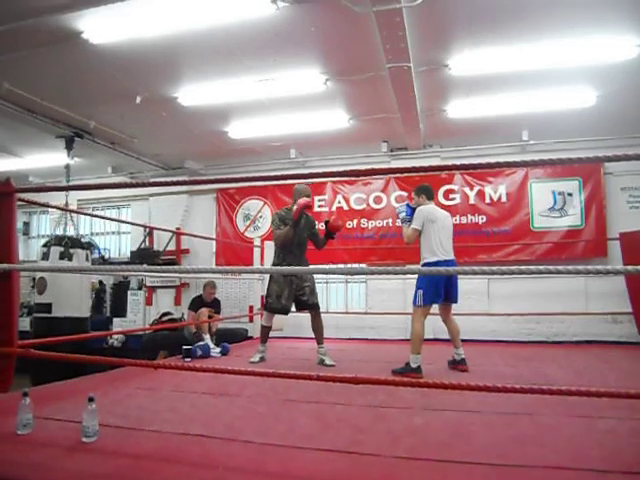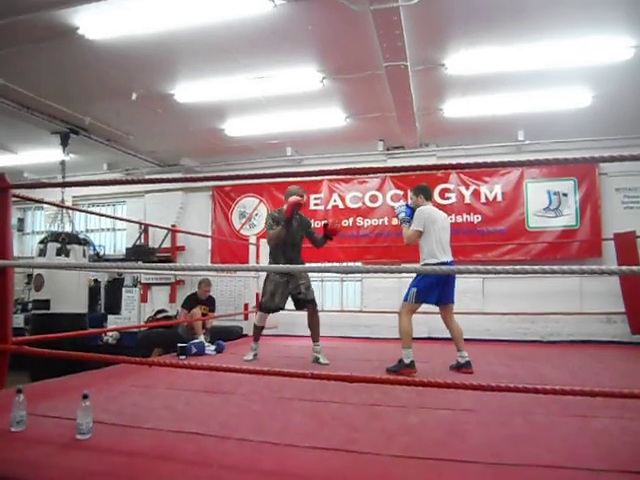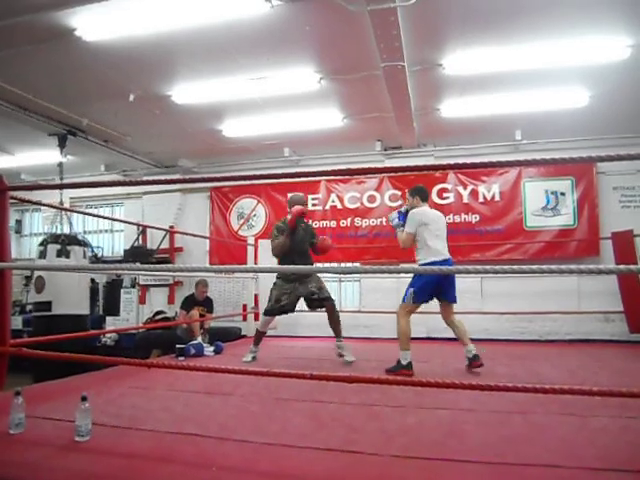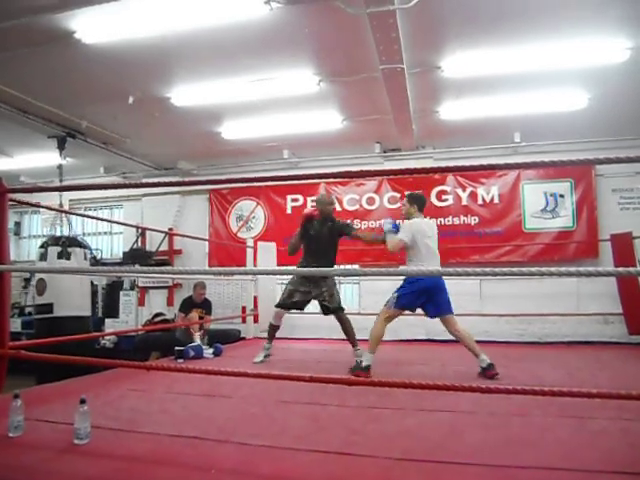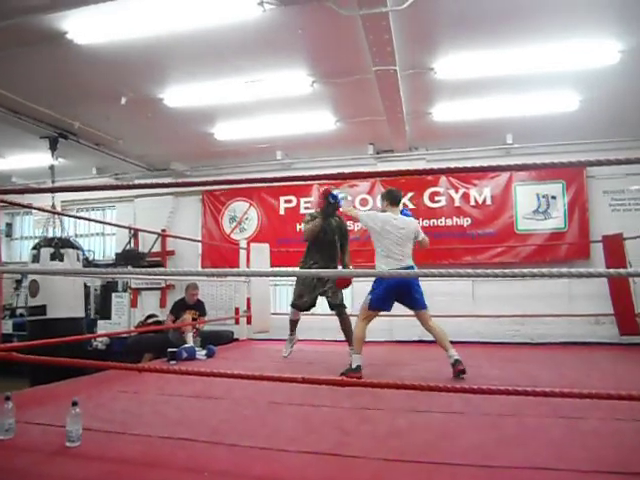
dt=0.2s
person 1, frame 1
left shoulder: (423, 210)
right shoulder: (445, 214)
left elbow: (409, 239)
left wrist: (405, 220)
left hip: (433, 267)
right hip: (450, 265)
left knee: (418, 316)
right knee: (446, 315)
left ankle: (414, 366)
right ankle: (459, 358)
person 1, frame 2
left shoulder: (422, 211)
right shoulder: (443, 216)
left elbow: (409, 240)
left wrist: (404, 220)
right wrist: (411, 218)
left hip: (432, 268)
right hip: (447, 267)
left knee: (405, 312)
right knee: (448, 317)
left ankle: (407, 361)
right ankle: (464, 361)
person 1, frame 3
left shoulder: (415, 214)
right shoulder: (439, 215)
left elbow: (405, 243)
left wrist: (398, 225)
left hip: (428, 269)
right hip: (446, 266)
left knee: (403, 313)
right knee: (449, 316)
left ankle: (405, 363)
right ankle: (472, 355)
person 1, frame 4
left shoulder: (410, 225)
right shoulder: (431, 224)
left elbow: (393, 248)
left wrist: (390, 232)
left hip: (417, 280)
right hip: (436, 280)
left knee: (382, 318)
right knee: (453, 327)
left ankle: (365, 365)
right ankle: (486, 364)
person 1, frame 5
left shoulder: (377, 218)
right shoulder: (411, 223)
left elbow: (350, 212)
right elbow: (424, 244)
left hip: (387, 279)
right hip: (409, 276)
left knee: (363, 319)
right knee: (427, 322)
left ankle: (355, 367)
right ankle: (455, 360)
person 2, frame 1
left shoulder: (309, 219)
right shoulder: (281, 215)
left elbow: (319, 245)
right elbow: (278, 241)
left wrist: (329, 234)
right wrist: (294, 221)
left knee: (315, 310)
right knee: (270, 310)
left ankle: (322, 353)
right ankle: (262, 350)
person 2, frame 2
left shoulder: (303, 220)
right shoulder: (274, 216)
left elbow: (317, 243)
right elbow: (272, 241)
left wrist: (327, 236)
right wrist: (286, 222)
left hip: (297, 270)
right hip: (278, 271)
left knee: (312, 307)
right knee: (264, 310)
left ankle: (317, 351)
right ankle: (254, 348)
person 2, frame 3
left shoulder: (308, 228)
right shoulder: (280, 227)
left elbow: (317, 249)
right elbow: (276, 252)
left wrist: (324, 244)
right wrist: (290, 231)
left hip: (308, 276)
right hip: (286, 278)
left knee: (330, 304)
right knee: (269, 314)
left ankle: (340, 346)
right ankle: (253, 350)
person 2, frame 4
left shoulder: (338, 225)
right shoulder: (307, 224)
left elbow: (363, 237)
right elbow: (291, 250)
left wrist: (383, 238)
right wrist: (302, 230)
left hip: (325, 278)
right hip: (304, 276)
left knee: (339, 313)
right knee: (280, 309)
left ankle: (357, 352)
right ankle: (267, 348)
person 2, frame 5
left shoulder: (341, 223)
right shoulder: (312, 217)
left elbow: (344, 250)
right elbow: (307, 236)
left wrist: (346, 268)
right wrist: (323, 214)
right hip: (309, 270)
left knee: (340, 310)
right knee: (296, 307)
left ankle: (353, 350)
right ankle: (291, 338)
